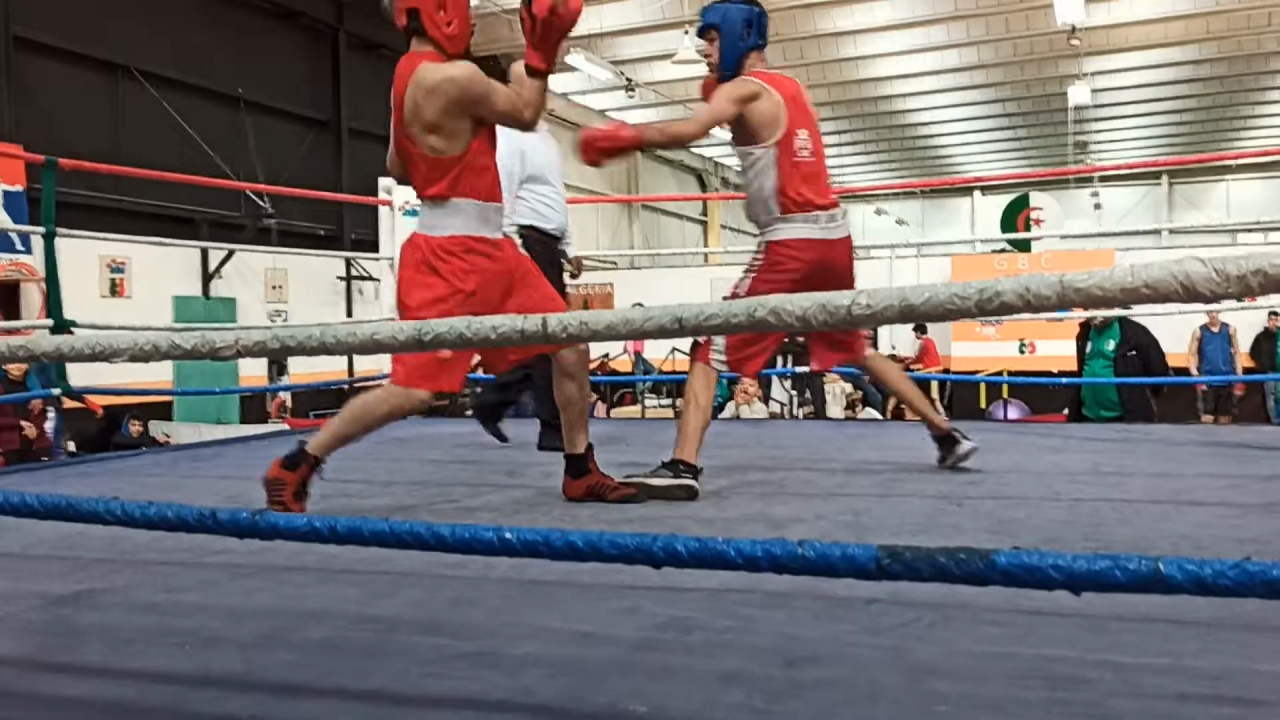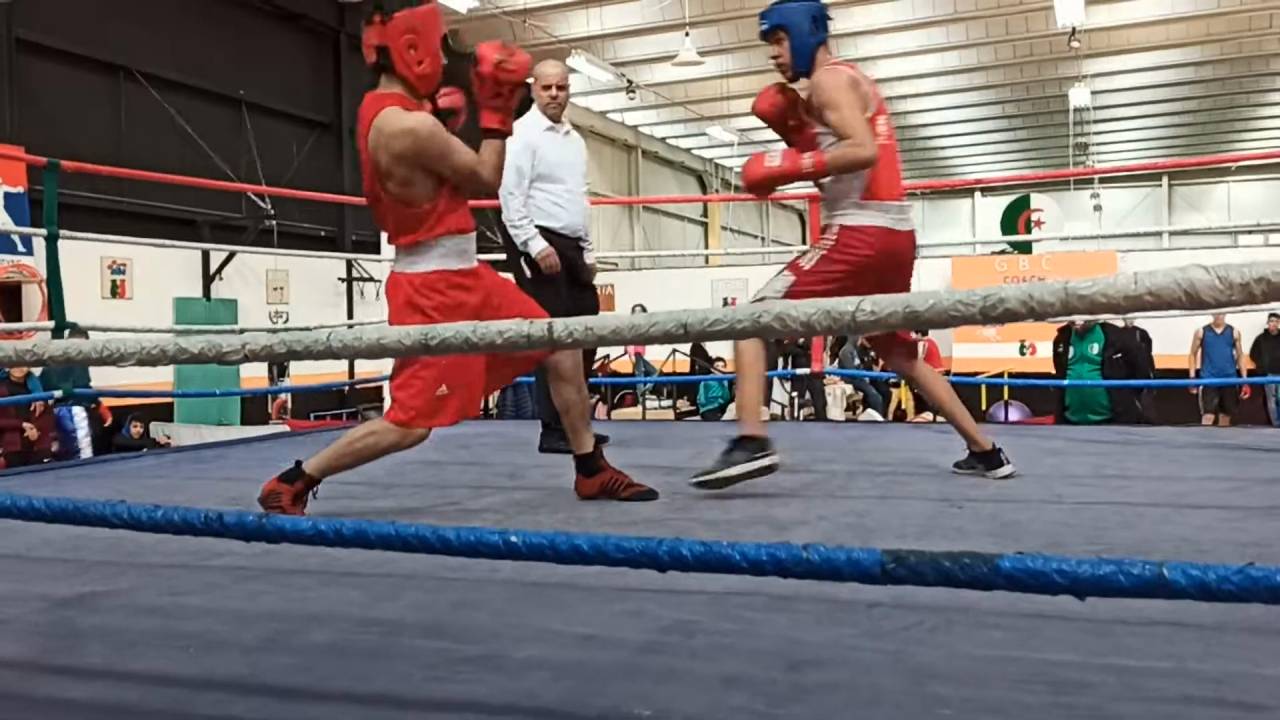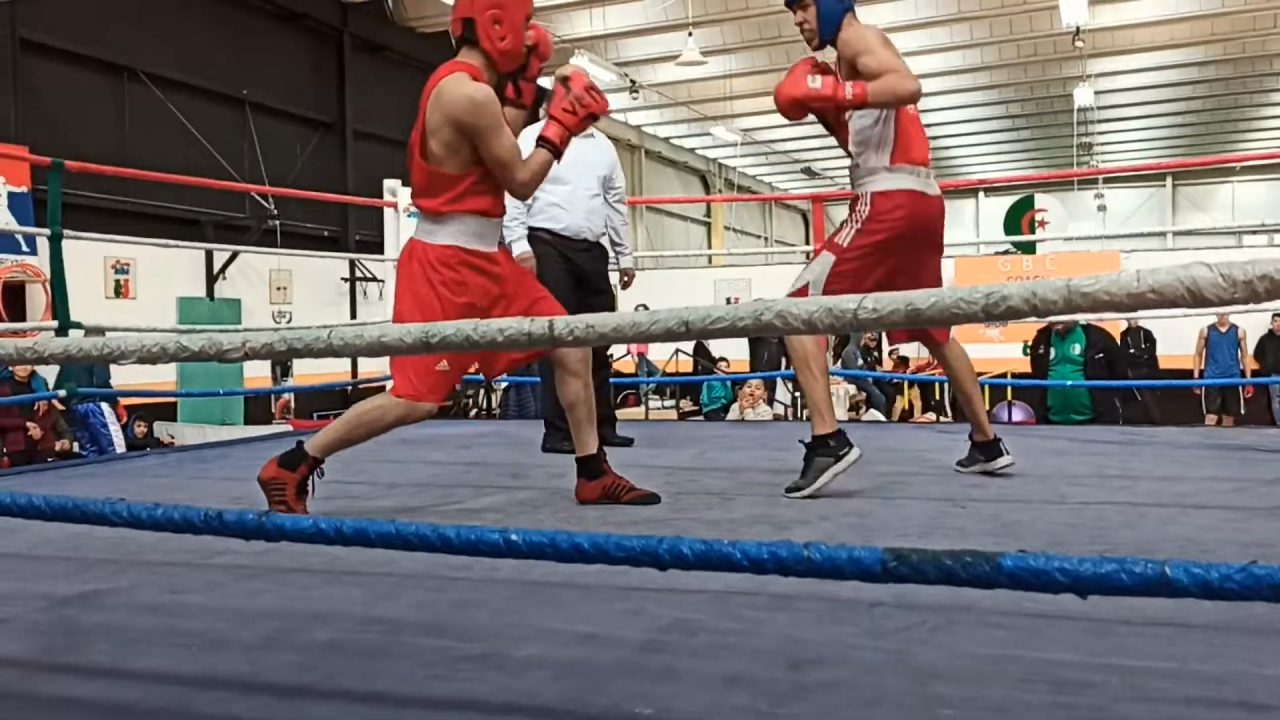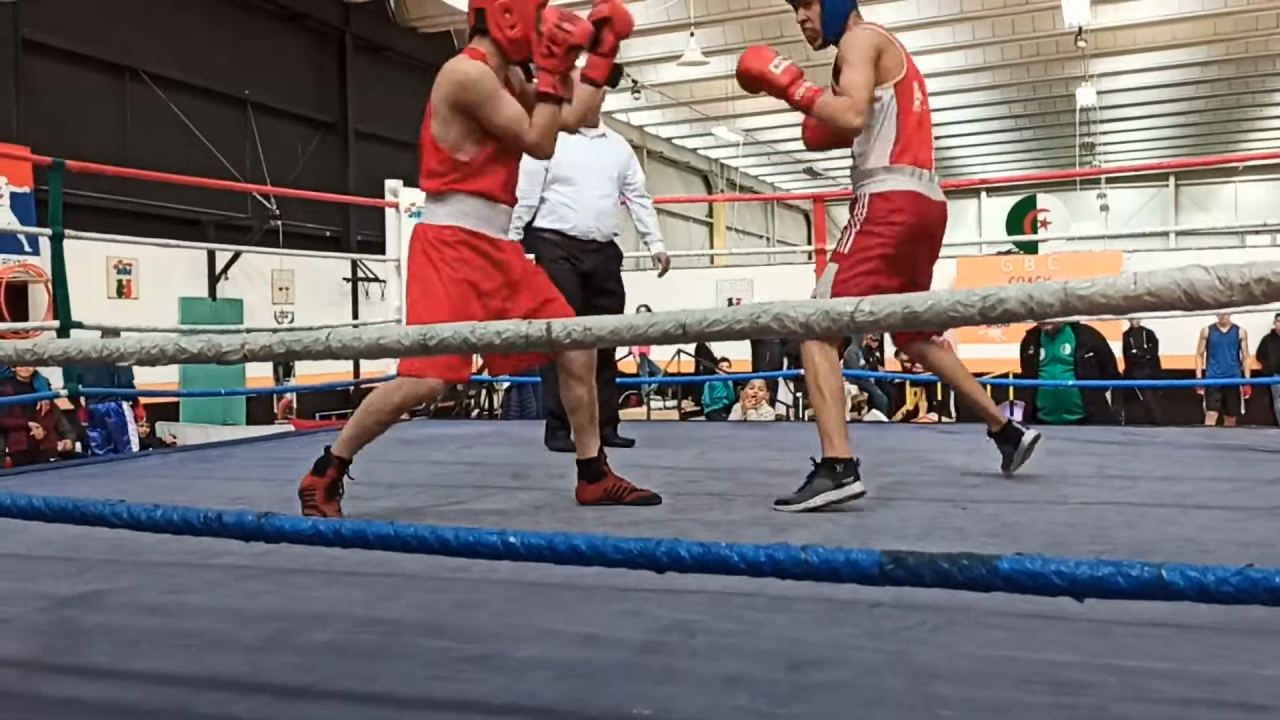
dt=0.2s
person 1, frame 1
left shoulder: (412, 74)
right shoulder: (449, 78)
left elbow: (397, 167)
right elbow: (523, 114)
right wrist: (541, 48)
left hip: (490, 249)
right hip: (450, 255)
left knee: (572, 350)
right knee: (414, 387)
left ankle: (582, 472)
right ankle: (293, 469)
person 1, frame 2
left shoulder: (377, 111)
right shoulder: (409, 128)
right elbow: (485, 179)
right wrist: (496, 109)
left hip: (467, 279)
right hip: (434, 289)
left knee: (566, 354)
right knee: (411, 423)
left ankle: (592, 471)
right ankle: (291, 484)
person 1, frame 3
left shoulder: (463, 81)
right shoulder: (469, 92)
left elbow: (490, 141)
right elbow: (520, 181)
left wrist: (521, 80)
right wrist: (562, 125)
left hip: (485, 258)
right hip: (445, 263)
left knee: (572, 348)
right knee: (417, 399)
left ankle: (593, 475)
right ankle: (291, 468)
person 1, frame 4
left shoulder: (502, 74)
right shoulder: (467, 73)
left elbow: (569, 119)
right elbow: (540, 142)
left wrist: (602, 52)
right wrist: (550, 68)
left hip: (496, 248)
right hip: (451, 245)
left knee: (579, 351)
right knee: (426, 379)
left ankle: (593, 476)
right ankle: (324, 474)
person 2, frame 1
left shoulder: (745, 90)
right shoulder: (788, 87)
left elbow: (686, 130)
left wrist: (620, 136)
left hip: (790, 247)
right hip: (834, 241)
left knee: (709, 354)
right knee: (853, 350)
left ankle: (681, 467)
right ankle: (946, 435)
person 2, frame 2
left shoulder: (827, 79)
right shoulder: (852, 80)
left elbow: (863, 153)
left wrist: (791, 165)
right wrist: (793, 130)
left hip: (855, 236)
right hip: (897, 234)
right knee: (903, 356)
left ankle: (750, 442)
right ankle: (985, 451)
person 2, frame 3
right shoulder: (854, 61)
left elbow: (908, 86)
left wrist: (833, 93)
right wrist: (826, 109)
left hip: (888, 203)
right hip: (922, 203)
right knee: (933, 334)
left ankle: (828, 440)
right ankle: (986, 443)
person 2, frame 4
right shoulder: (884, 49)
left elbow: (851, 120)
left wrist: (792, 85)
right wrist: (828, 124)
left hip: (888, 202)
right hip: (924, 203)
left knee: (817, 331)
right knee: (917, 338)
left ankle: (837, 466)
right ankle: (1006, 430)
person 3, frame 1
left shoulder: (544, 137)
right shoulder: (508, 137)
right elbow: (501, 199)
left wrist: (567, 249)
left hip: (546, 246)
right hip: (526, 244)
left ankle: (492, 402)
right ankle: (552, 429)
person 3, frame 2
left shoulder: (574, 139)
right shoulder: (522, 134)
right elbow: (511, 197)
left wrist: (587, 253)
right wrist: (535, 245)
left hip: (570, 247)
right hip: (541, 248)
right ankle: (555, 431)
person 3, frame 3
left shoulder: (603, 146)
right shoulder: (535, 137)
left elbow: (616, 203)
right elbow: (516, 196)
left wrist: (625, 256)
right wrist: (519, 245)
left hip: (591, 251)
right hip: (549, 247)
left ankle: (602, 426)
right ankle: (557, 431)
person 3, frame 4
left shoulder: (618, 146)
left elbow: (638, 198)
right elbow: (525, 197)
left wrist: (655, 243)
right wrist: (510, 245)
left hip: (603, 252)
right hip: (557, 247)
left knee: (603, 340)
left ankle: (603, 426)
right ankle: (558, 427)
